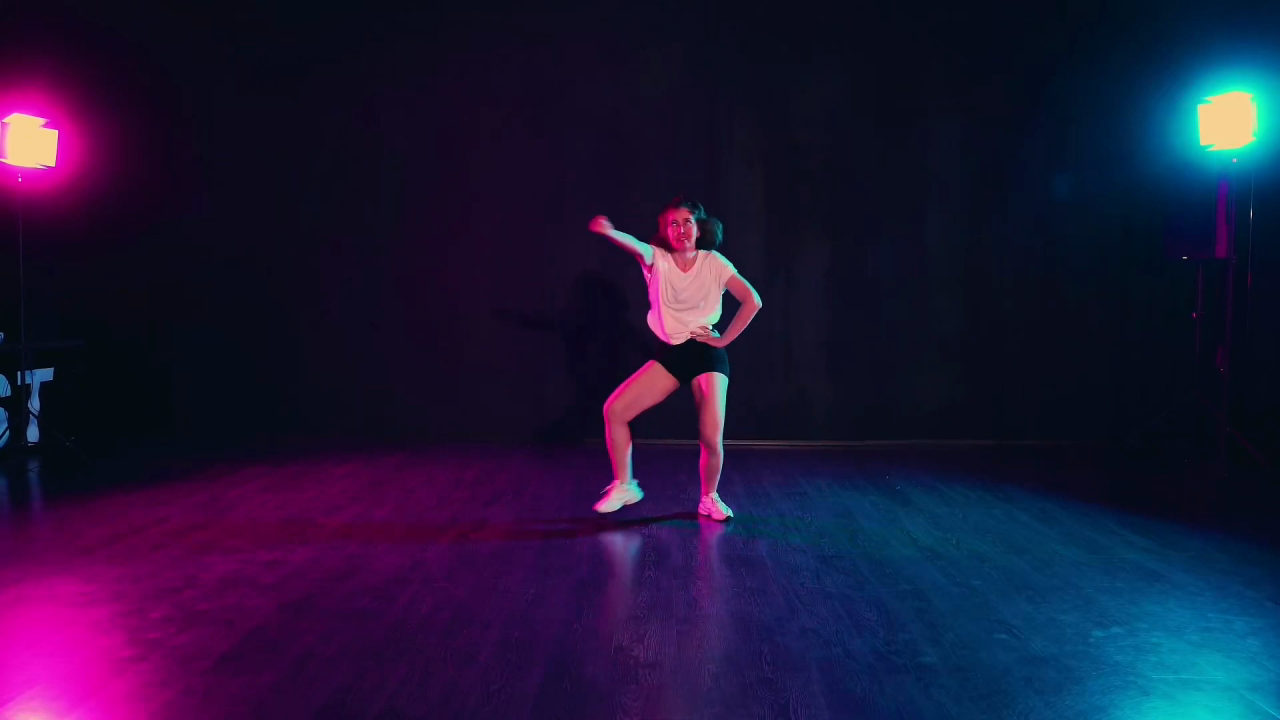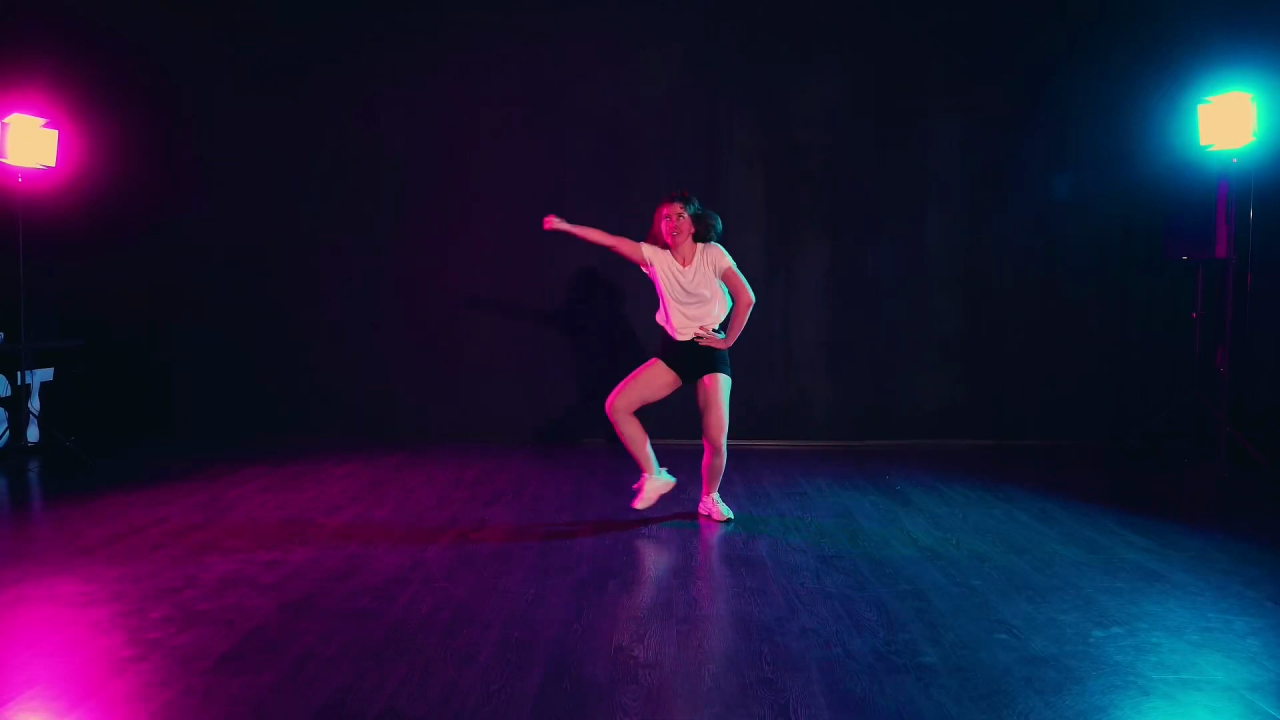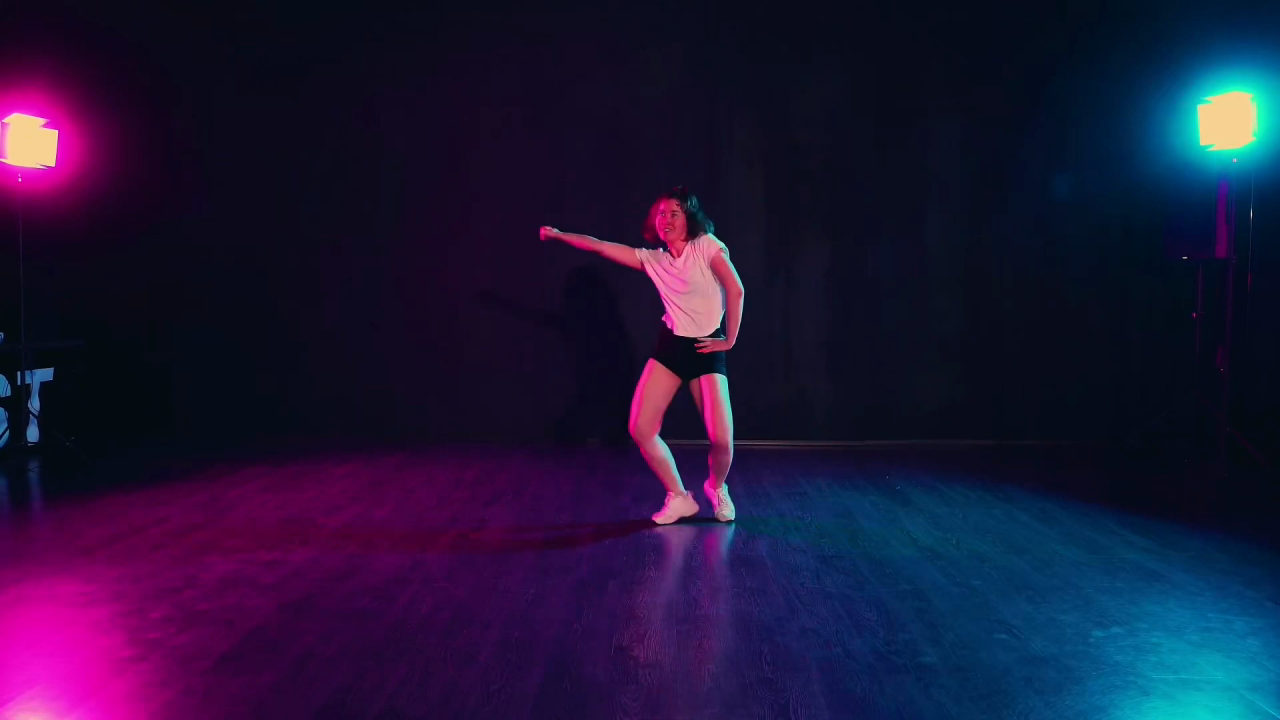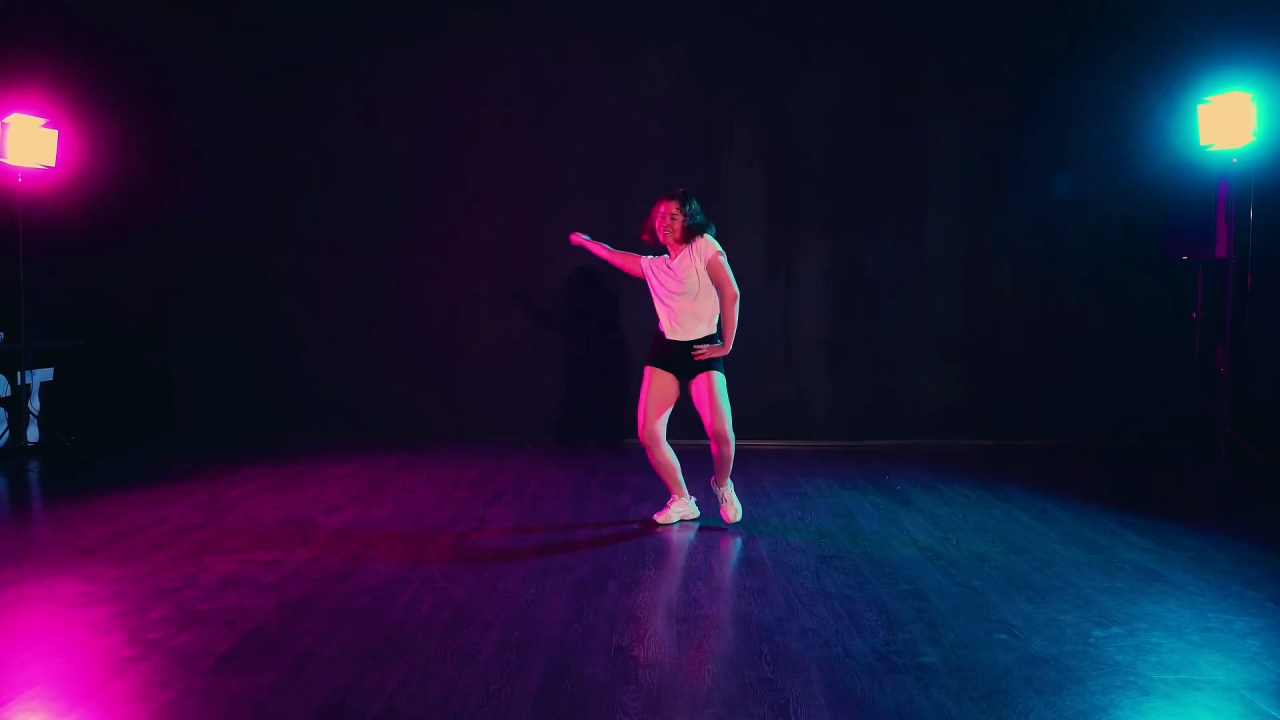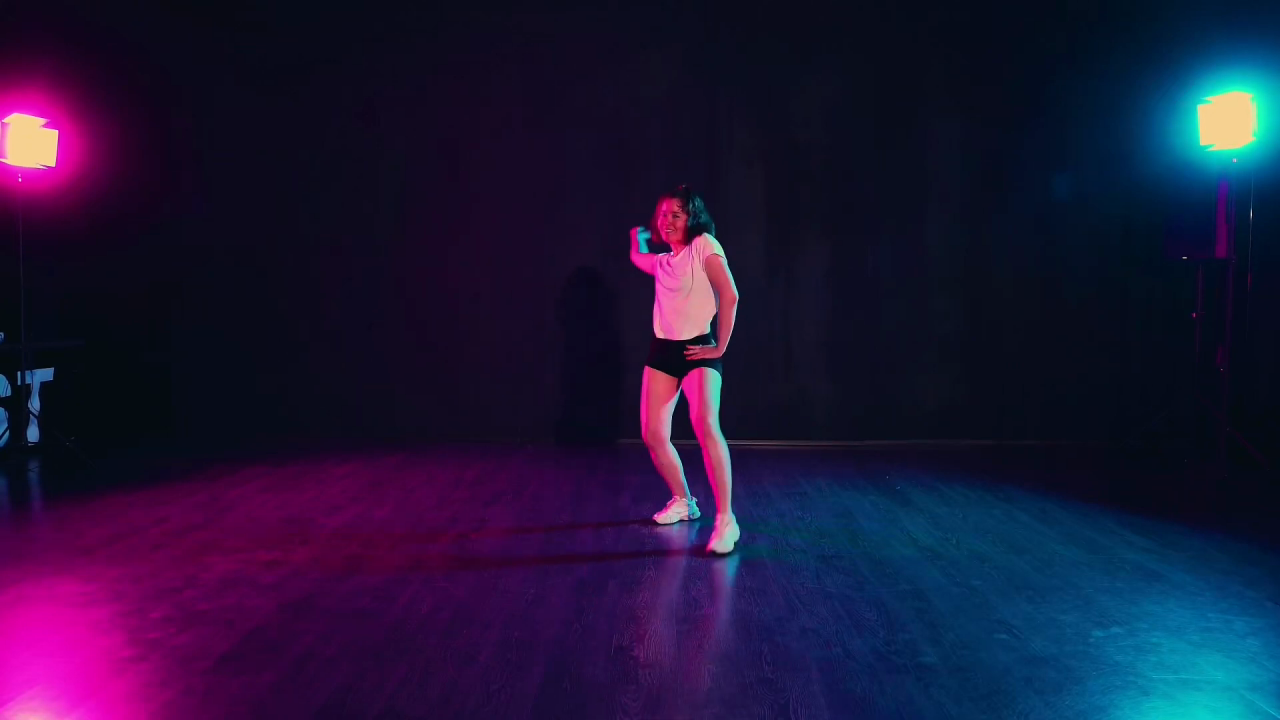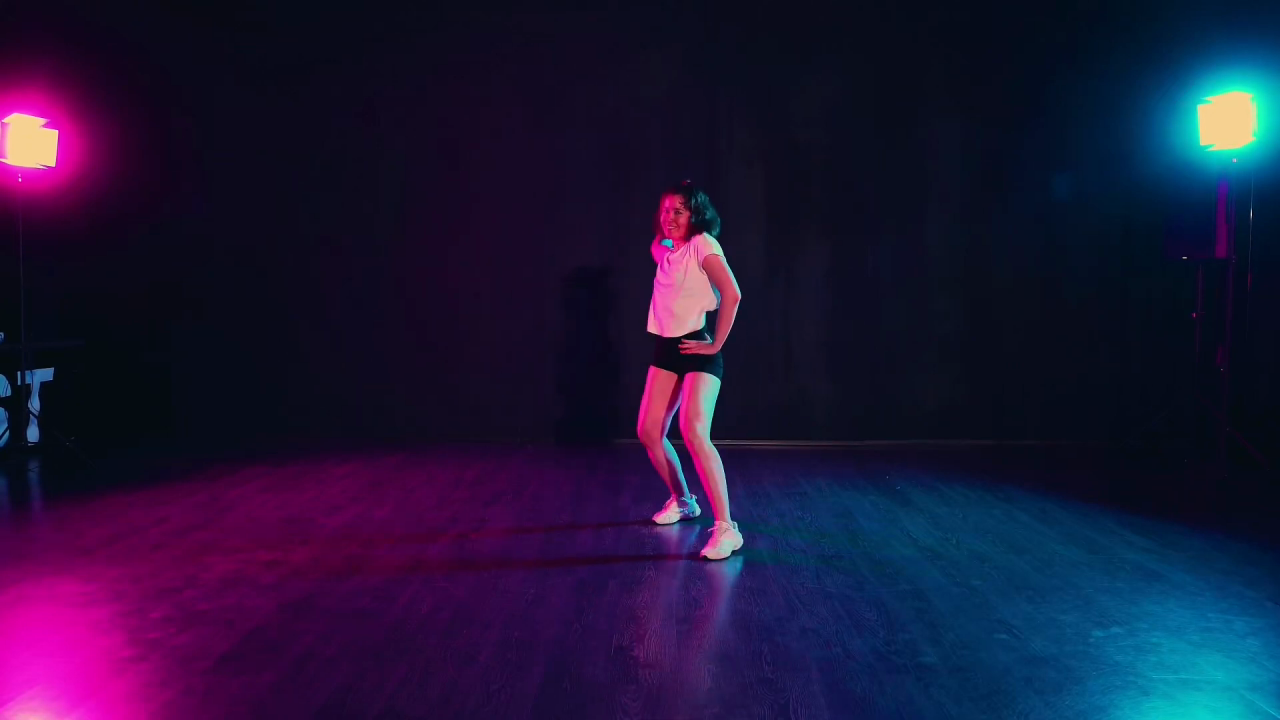
dt=0.1s
person 1, frame 1
left shoulder: (715, 263)
right shoulder: (656, 259)
left elbow: (753, 302)
right elbow: (637, 247)
left wrist: (724, 339)
right wrist: (611, 232)
left hip: (706, 355)
right hip: (669, 354)
left knee: (711, 438)
right knee: (613, 410)
left ankle: (709, 498)
right ankle: (622, 486)
person 1, frame 2
left shoulder: (713, 253)
right shoulder: (656, 258)
left elbow: (746, 298)
right elbow: (612, 241)
left wrist: (729, 337)
right wrist: (566, 227)
left hip: (711, 353)
right hip: (673, 351)
left knee: (716, 440)
right knee: (616, 406)
left ankle: (710, 497)
right ankle: (653, 476)
person 1, frame 3
left shoulder: (707, 245)
right shoulder: (653, 259)
left elbow: (736, 291)
right elbow: (604, 248)
left wrist: (730, 340)
right wrist: (560, 234)
left hip: (706, 352)
right hip: (669, 348)
left knee: (721, 439)
right knee: (640, 429)
left ankle: (716, 488)
right ankle: (678, 497)
person 1, frame 4
left shoulder: (703, 245)
right shoulder: (653, 265)
left elbow: (731, 294)
right elbow: (615, 258)
left wrist: (727, 344)
right wrist: (584, 241)
left hip: (704, 353)
right hip: (663, 352)
left knee: (721, 431)
right knee: (649, 434)
left ankle: (723, 485)
right ankle: (681, 499)
person 1, frame 5
left shoulder: (705, 245)
right shoulder: (663, 262)
left elbow: (729, 296)
right elbow: (639, 258)
left wrist: (720, 346)
right wrist: (638, 236)
left hip: (699, 354)
right hip: (662, 353)
left knee: (704, 425)
right knee: (653, 435)
left ankle: (725, 519)
right ankle: (682, 501)
person 1, frame 6
left shoulder: (703, 245)
right shoulder: (671, 256)
left elbow: (732, 293)
left wrist: (715, 344)
left hip: (698, 355)
right hip: (666, 354)
left knee: (693, 433)
right knee: (650, 432)
left ankle: (726, 529)
right ankle: (682, 501)
